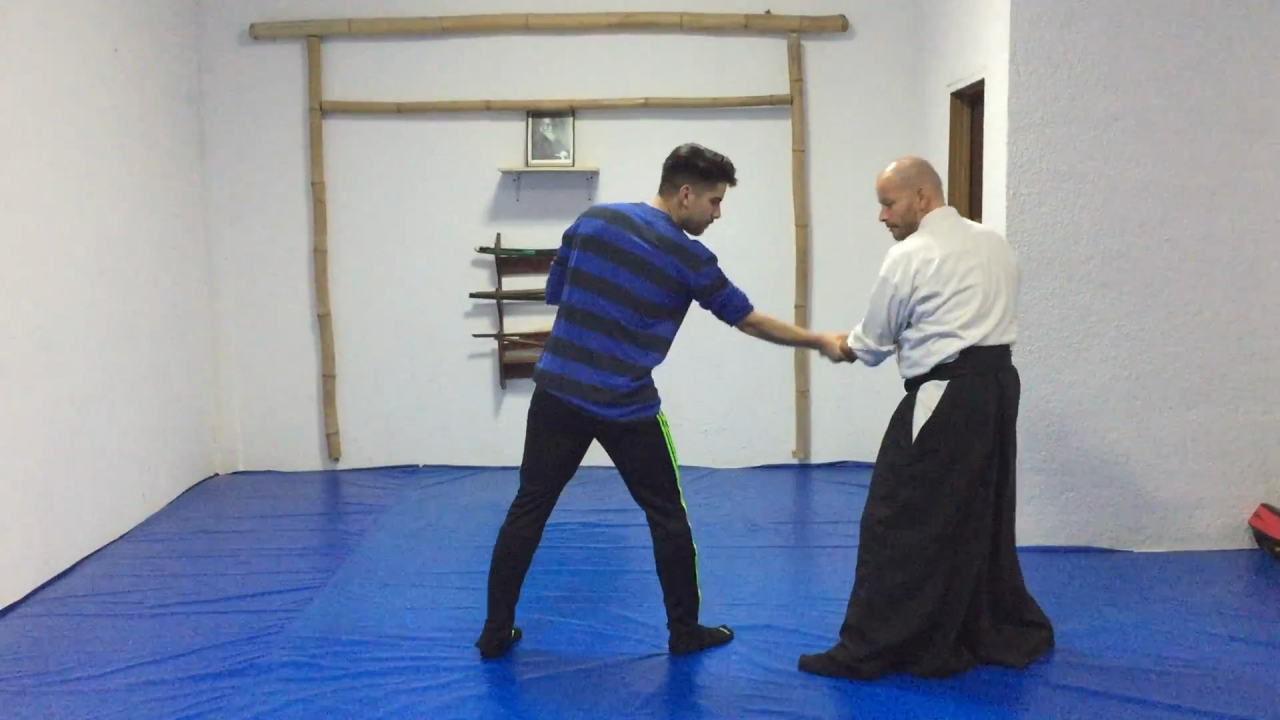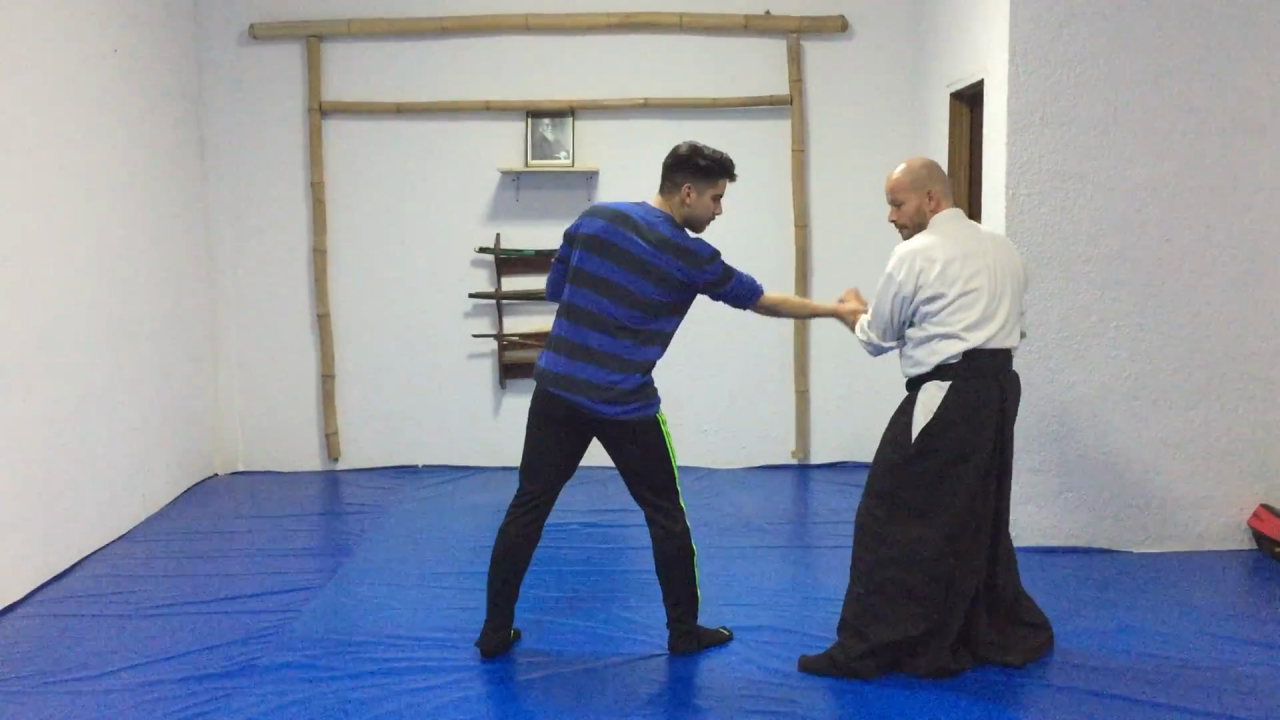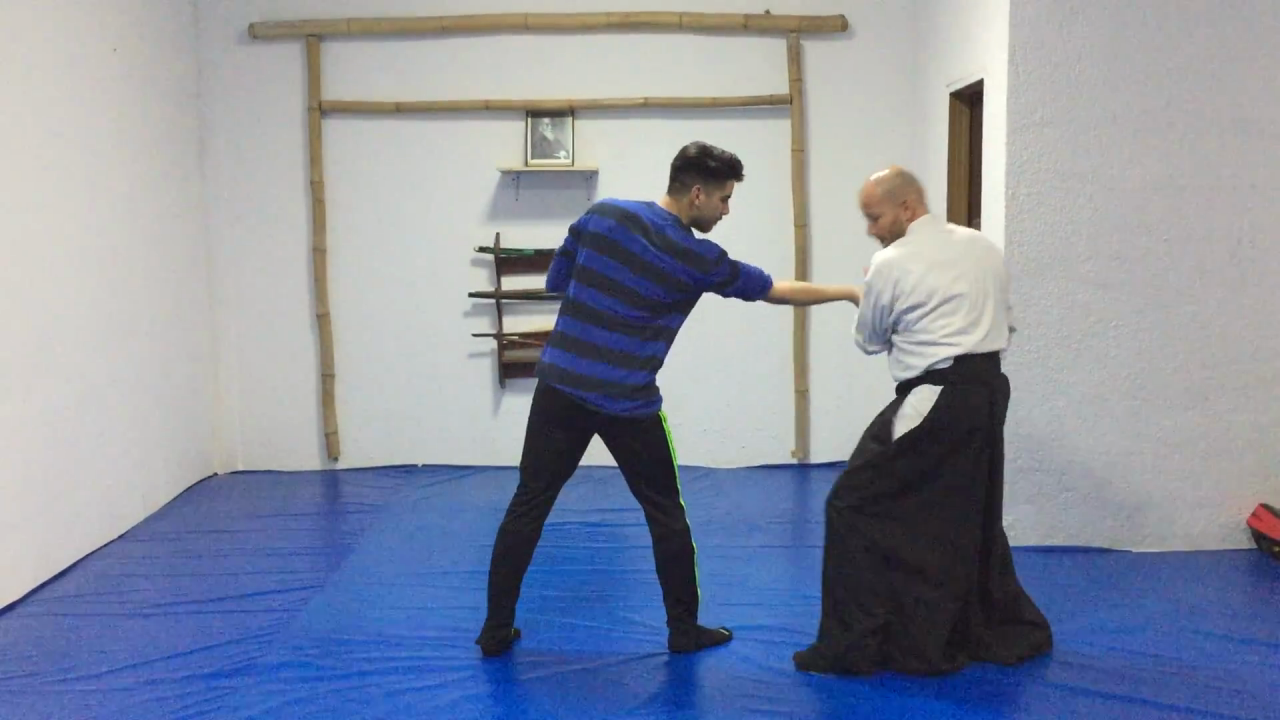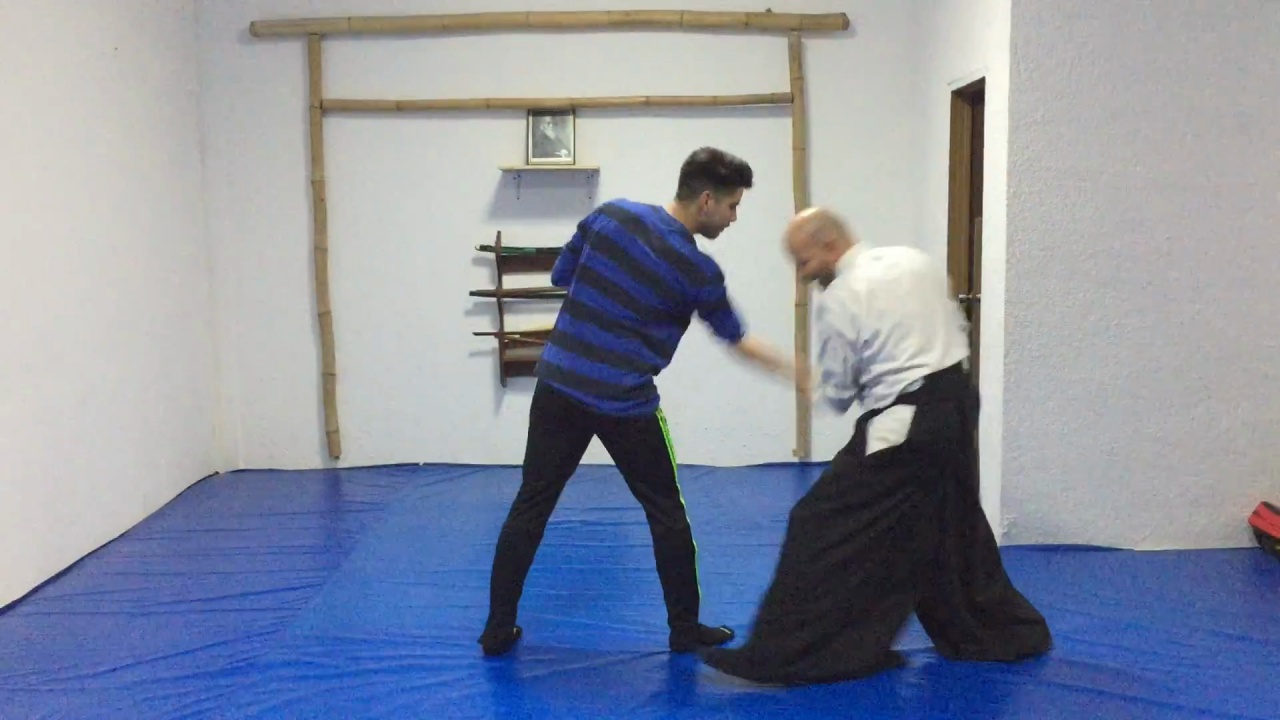
dt=0.2s
person 1, frame 1
left shoulder: (592, 219)
right shoulder: (688, 259)
left elbow: (554, 291)
right elbow: (748, 318)
right wrist: (819, 341)
left hip: (556, 390)
right hip: (625, 406)
left knee: (529, 507)
right knee: (667, 515)
left ankle: (495, 632)
right ankle: (685, 630)
person 1, frame 2
left shoulder: (594, 218)
right shoulder: (691, 257)
left elbow: (554, 288)
right elbow: (760, 300)
right wrist: (834, 309)
left hip: (556, 388)
right hip: (625, 404)
left knee: (528, 506)
right knee: (665, 515)
left ankle: (495, 631)
right ankle: (684, 631)
person 1, frame 3
left shoulder: (601, 215)
right shoulder: (698, 258)
left elbow: (555, 280)
right elbow: (772, 289)
right wrist: (848, 292)
left hip: (558, 385)
right hip: (627, 402)
left knee: (528, 505)
right knee: (665, 513)
left ankle: (496, 631)
right ankle: (684, 630)
person 1, frame 4
left shoulder: (608, 215)
right shoulder: (697, 269)
left elbow: (561, 276)
right elbow: (737, 342)
right wrist: (798, 372)
left hip: (557, 383)
right hip: (625, 400)
left knee: (531, 505)
right knee: (666, 512)
left ankle: (498, 629)
right ankle: (685, 630)
person 2, frame 1
left shoulder: (910, 255)
right shoulder: (995, 243)
left elbow: (872, 344)
left wrist: (841, 346)
left hip: (946, 398)
right hip: (998, 387)
left knee: (900, 522)
right knee: (982, 516)
left ankle: (868, 650)
right ankle: (1009, 632)
person 2, frame 2
left shoulder: (916, 254)
right shoulder: (1003, 248)
left elbow: (878, 338)
left wrist: (857, 313)
left hip: (948, 399)
right hip: (997, 392)
left knee: (892, 518)
right knee: (979, 519)
left ankle: (869, 649)
right ankle: (1011, 634)
person 2, frame 3
left shoulder: (893, 262)
right shoulder: (986, 248)
left elbow: (870, 340)
right elbow: (1003, 319)
left wrist: (868, 301)
left hip: (934, 404)
right hip: (985, 395)
left knee: (858, 508)
right knee: (969, 518)
left ankle: (855, 645)
right ankle: (1007, 632)
person 2, frame 4
left shoulder: (841, 299)
right shoulder: (915, 261)
left elbow: (837, 392)
right elbow: (953, 325)
left hip: (909, 423)
right hip: (956, 408)
left knee: (826, 524)
right knee: (953, 530)
left ankle: (776, 652)
right ankle: (1001, 633)
